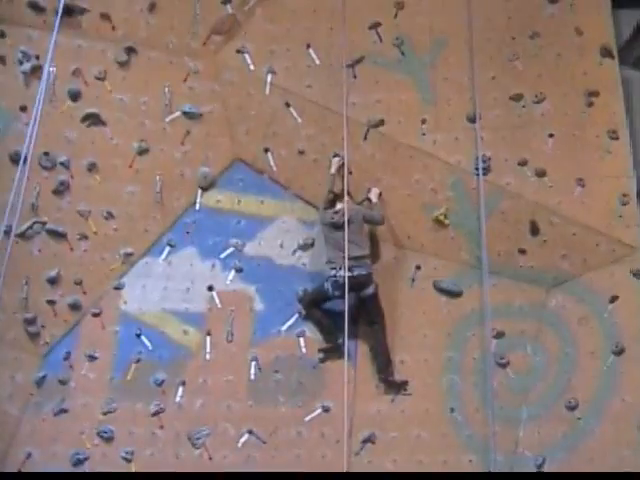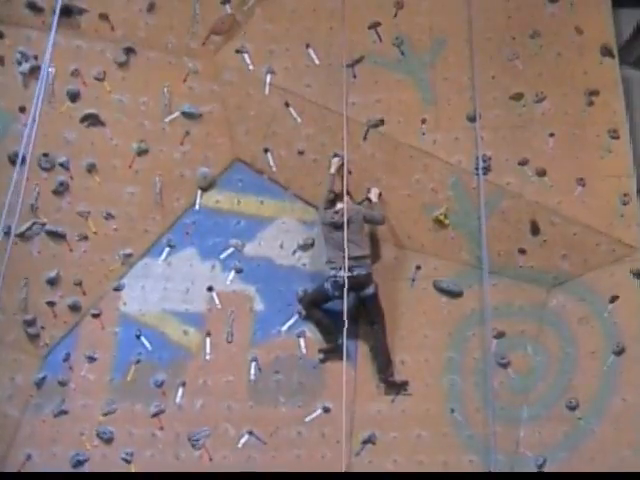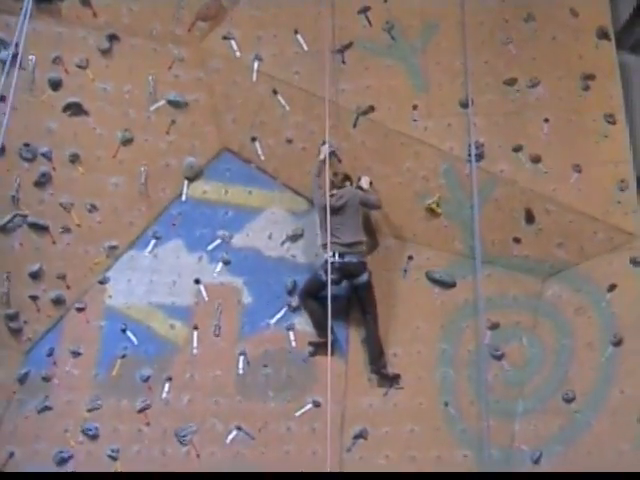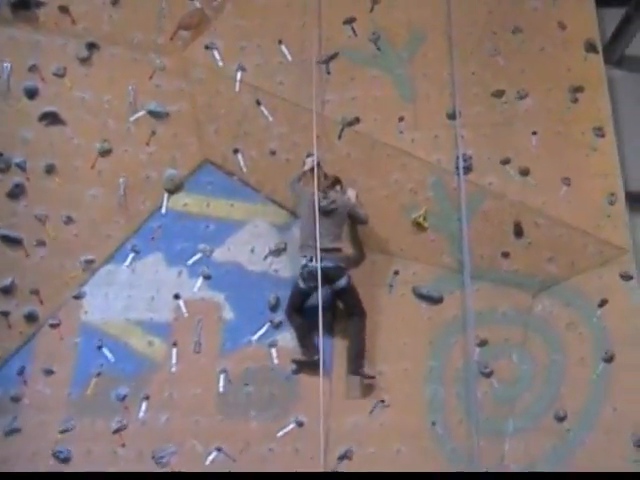
dt=0.4s
person 1, frame 1
left shoulder: (324, 216)
right shoulder: (356, 211)
left elbow: (328, 195)
right elbow: (379, 219)
left wrist: (333, 171)
right wrist: (374, 200)
left hip: (338, 277)
right hip: (362, 275)
left knee: (307, 302)
right knee: (377, 324)
left ankle: (334, 342)
right ankle: (387, 377)
person 1, frame 2
left shoulder: (324, 215)
right shoulder: (357, 211)
left elbow: (327, 194)
right elbow: (380, 218)
left wrist: (333, 170)
right wrist: (374, 200)
left hip: (338, 276)
right hip: (362, 275)
left knee: (308, 303)
right knee: (377, 325)
left ankle: (334, 343)
right ankle: (387, 378)
person 1, frame 3
left shoulder: (320, 198)
right shoulder: (355, 195)
left elbow: (317, 178)
right elbow: (376, 203)
left wrist: (322, 158)
right wrist: (366, 187)
left hip: (332, 262)
right hip: (356, 262)
left knee: (306, 294)
right knee: (369, 316)
left ankle: (325, 337)
right ankle: (380, 369)
person 1, frame 4
left shoulder: (307, 196)
right shoulder: (344, 203)
left elbow: (293, 184)
right elbow: (364, 219)
left wrist: (306, 168)
right wrist: (353, 199)
left hip: (310, 266)
right hip: (335, 267)
left knee: (293, 311)
right knee: (357, 314)
left ankle: (310, 355)
right ankle: (356, 363)
